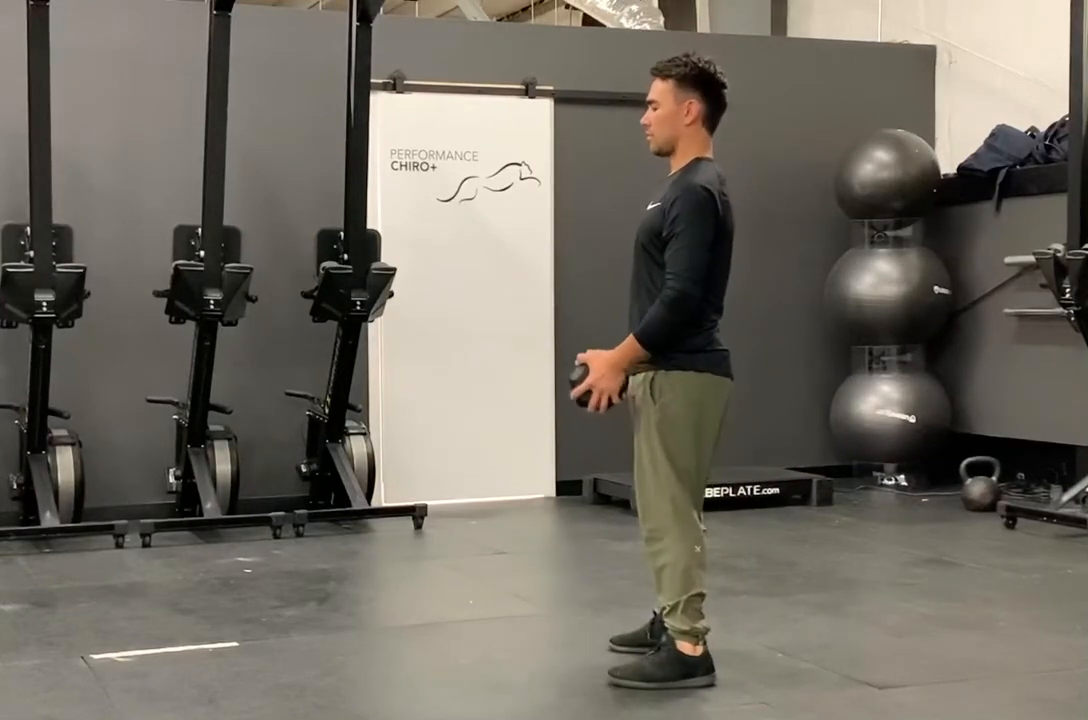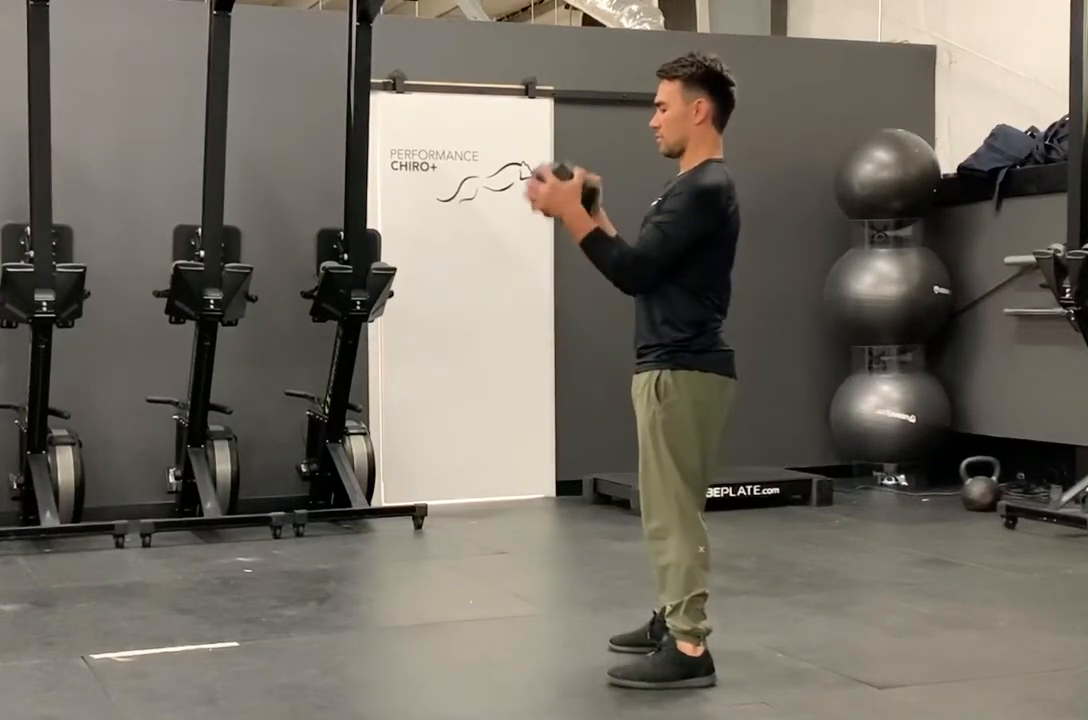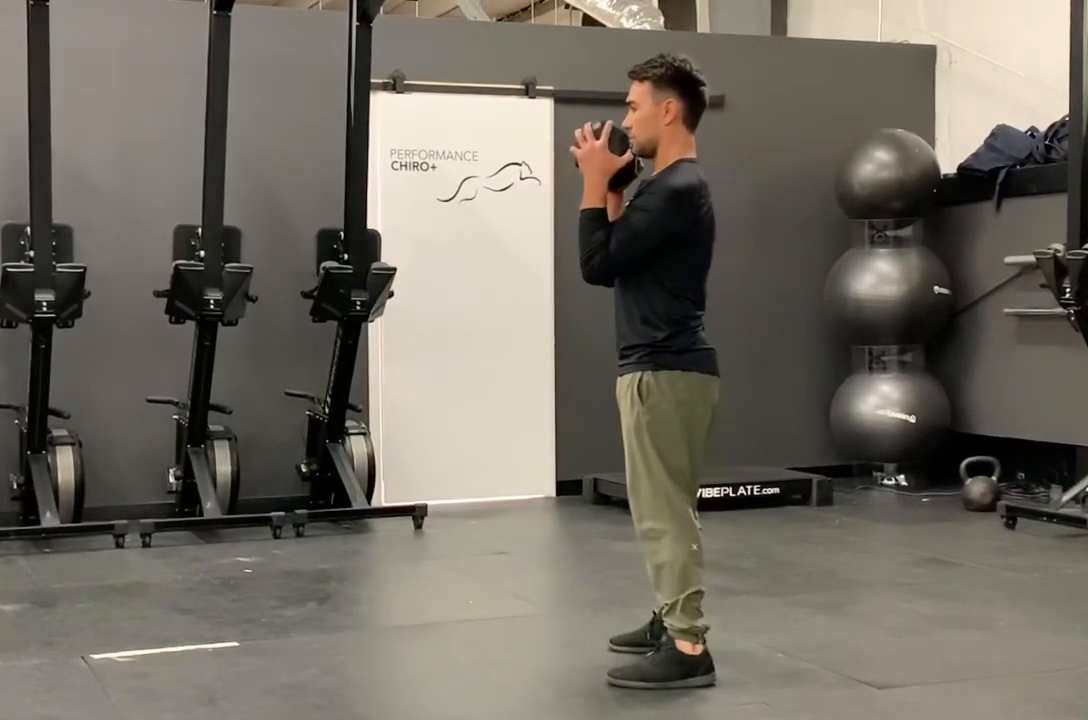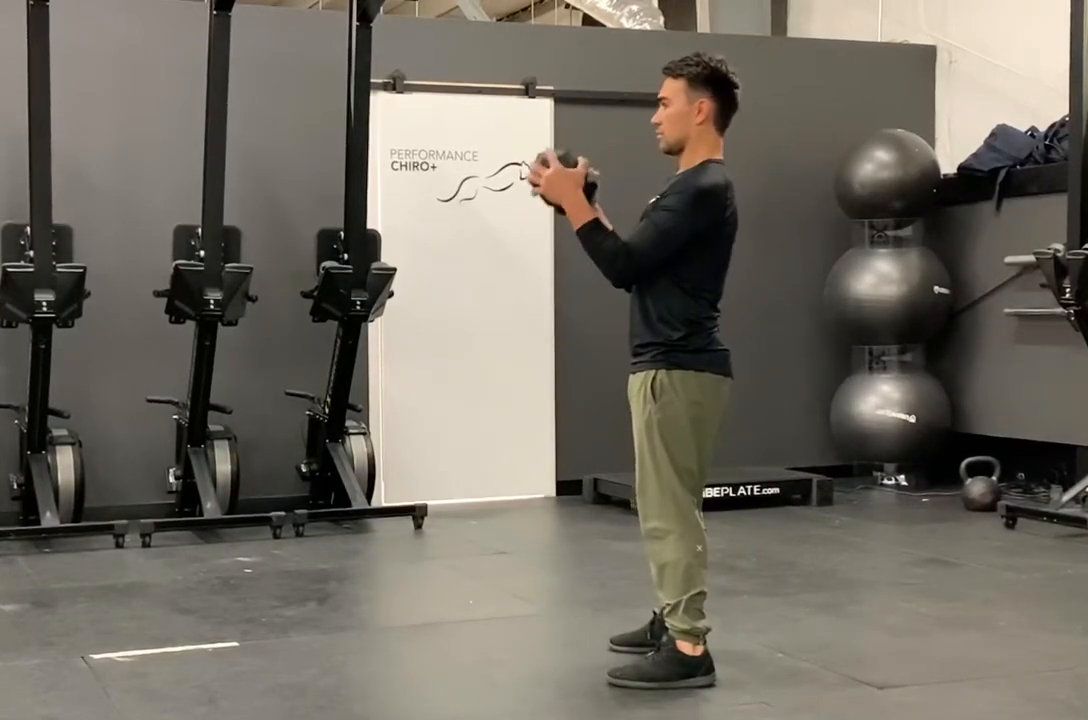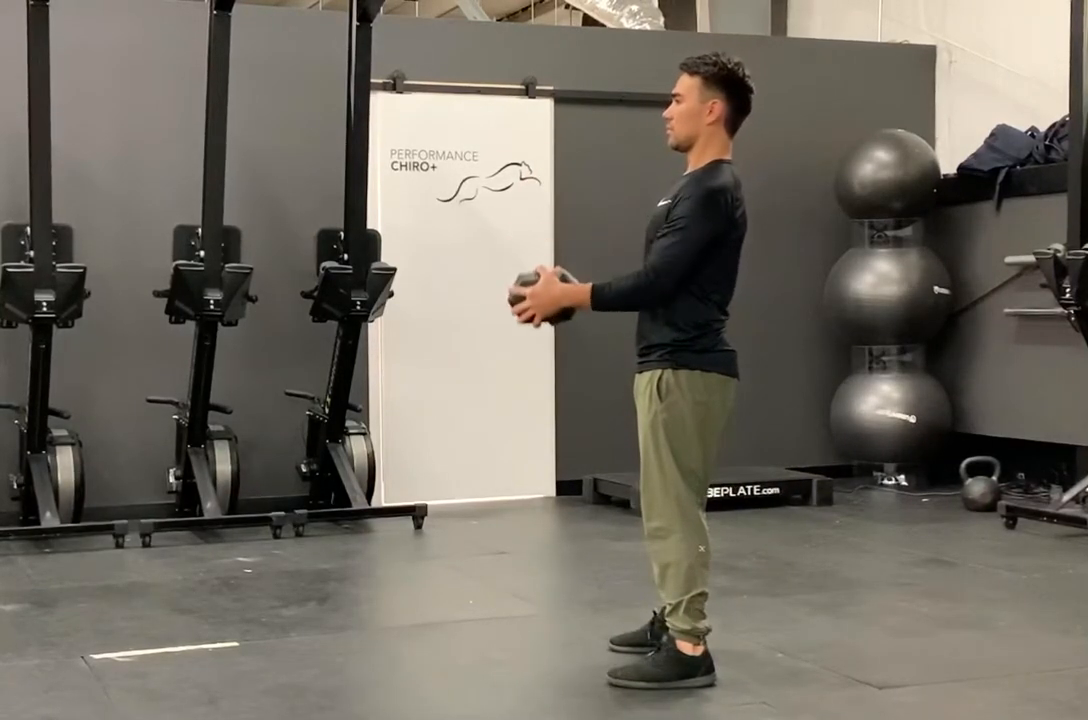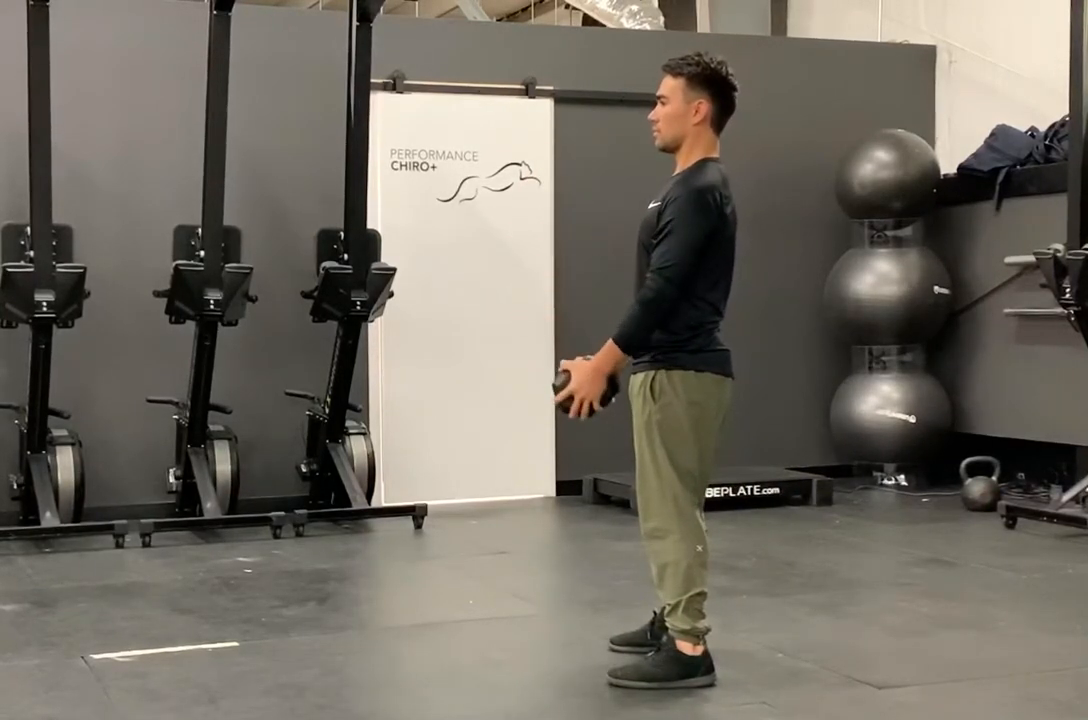
dt=0.5s
person 1, frame 1
left shoulder: (697, 192)
right shoulder: (683, 188)
left elbow: (684, 298)
left wrist: (616, 361)
right wrist: (623, 358)
left hip: (680, 374)
right hip: (671, 370)
left knee: (670, 511)
right knee: (666, 508)
left ankle: (688, 650)
right ankle: (673, 621)
person 1, frame 2
left shoulder: (704, 189)
right shoulder: (693, 186)
left elbow: (634, 270)
right elbow: (642, 264)
left wrist: (570, 215)
right wrist: (586, 214)
left hip: (683, 371)
right hip: (671, 366)
left knee: (674, 510)
right knee: (667, 508)
left ankle: (688, 649)
right ankle: (674, 621)
person 1, frame 3
left shoulder: (677, 190)
right shoulder: (666, 185)
left elbow: (597, 265)
right elbow: (617, 260)
left wrist: (595, 183)
right wrist: (607, 188)
left hip: (664, 370)
right hip: (658, 365)
left knee: (665, 510)
right knee: (660, 506)
left ankle: (687, 649)
right ankle: (672, 619)
person 1, frame 4
left shoulder: (703, 188)
right shoulder: (691, 184)
left elbow: (628, 267)
right elbow: (641, 262)
left wrist: (571, 204)
right wrist: (582, 202)
left hip: (677, 369)
right hip: (667, 363)
left knee: (670, 509)
right knee: (665, 506)
left ankle: (687, 648)
right ankle: (673, 620)
person 1, frame 5
left shoulder: (711, 190)
right shoulder: (697, 187)
left elbow: (654, 284)
right elbow: (658, 281)
left wrist: (568, 295)
right wrist: (573, 287)
left hip: (684, 370)
right hip: (673, 364)
left knee: (674, 510)
right knee: (670, 506)
left ankle: (688, 649)
right ankle: (674, 621)
person 1, frame 6
left shoulder: (699, 189)
right shoulder: (690, 186)
left elbow: (662, 293)
left wrist: (600, 364)
right wrist: (610, 360)
left hip: (680, 371)
right hip: (672, 366)
left knee: (672, 510)
right knee: (666, 507)
left ankle: (687, 649)
right ankle: (673, 620)
